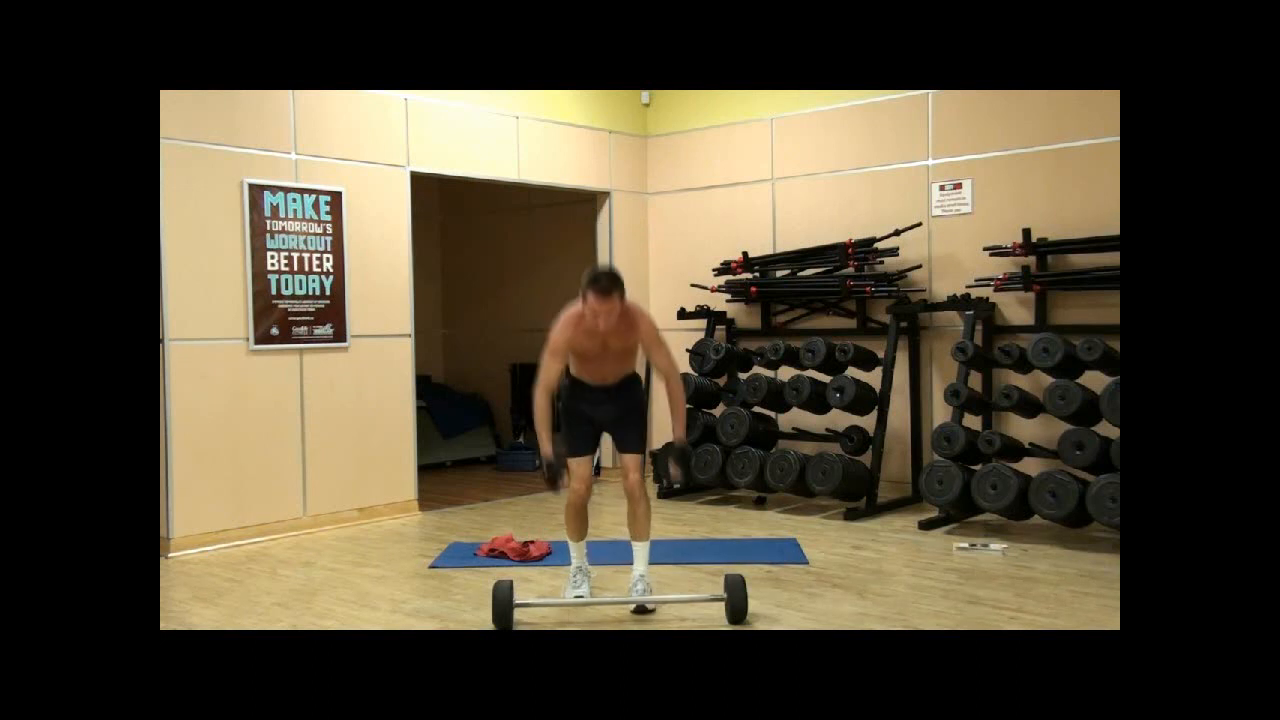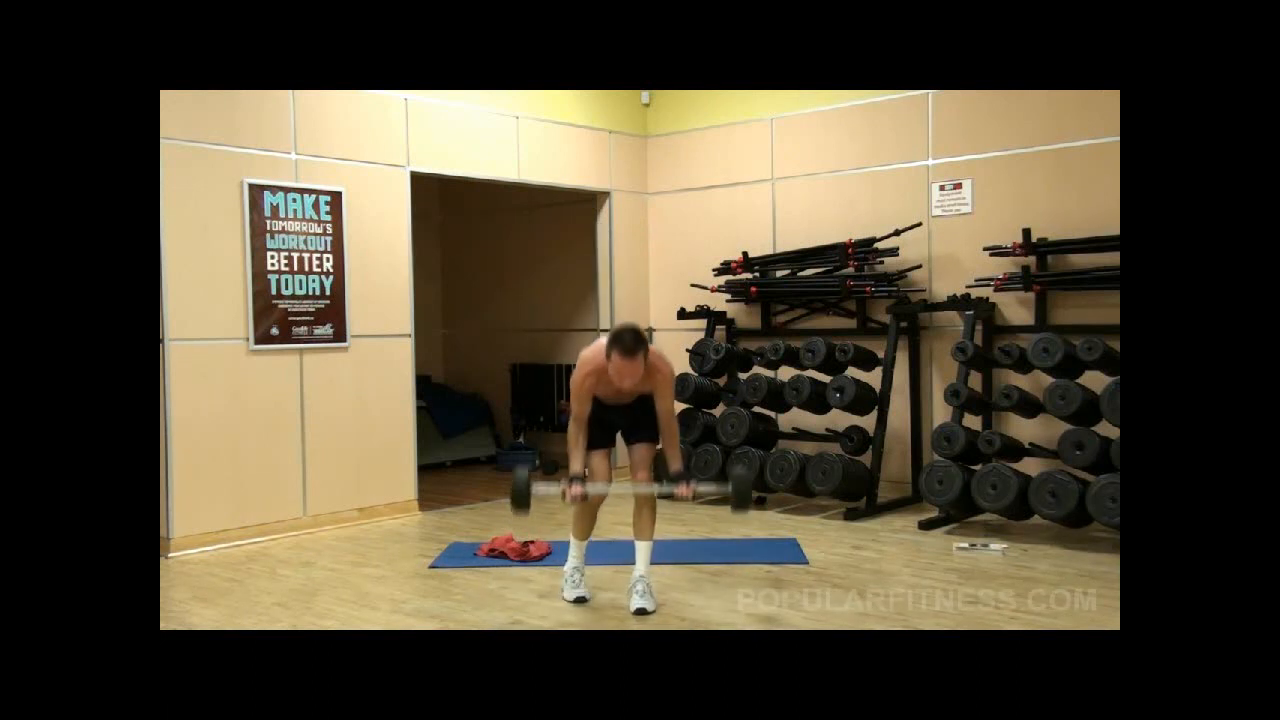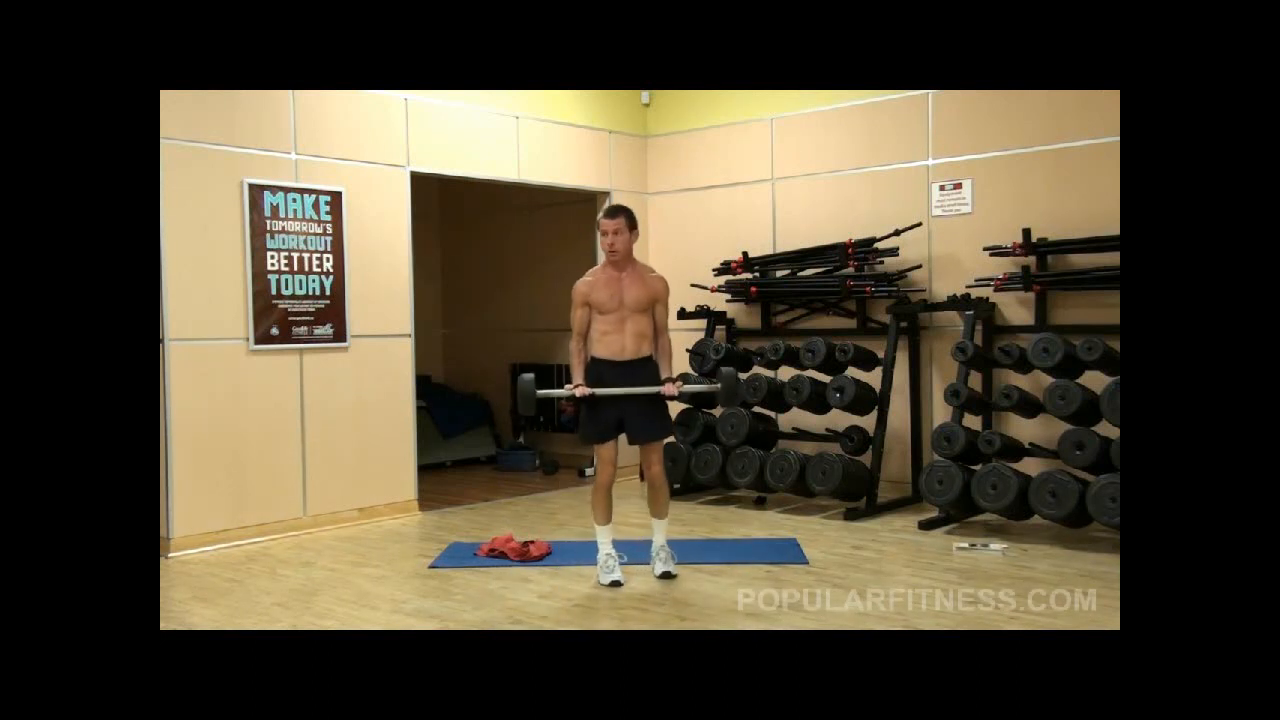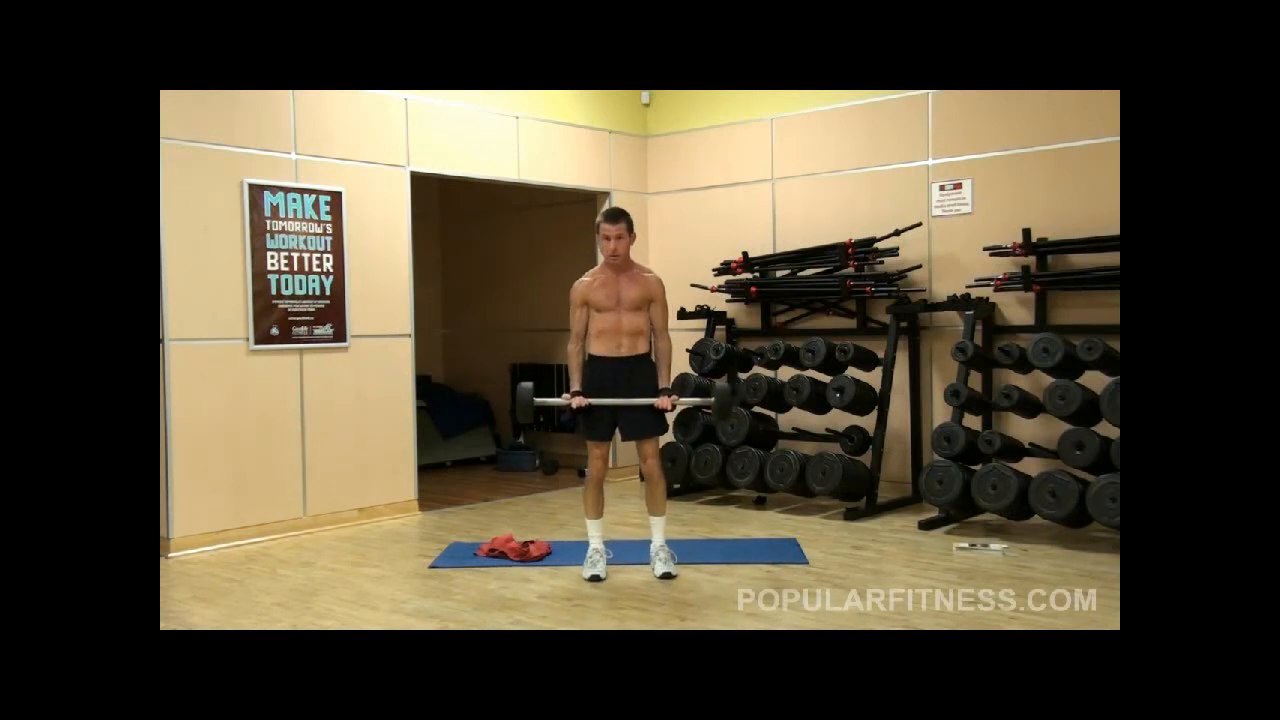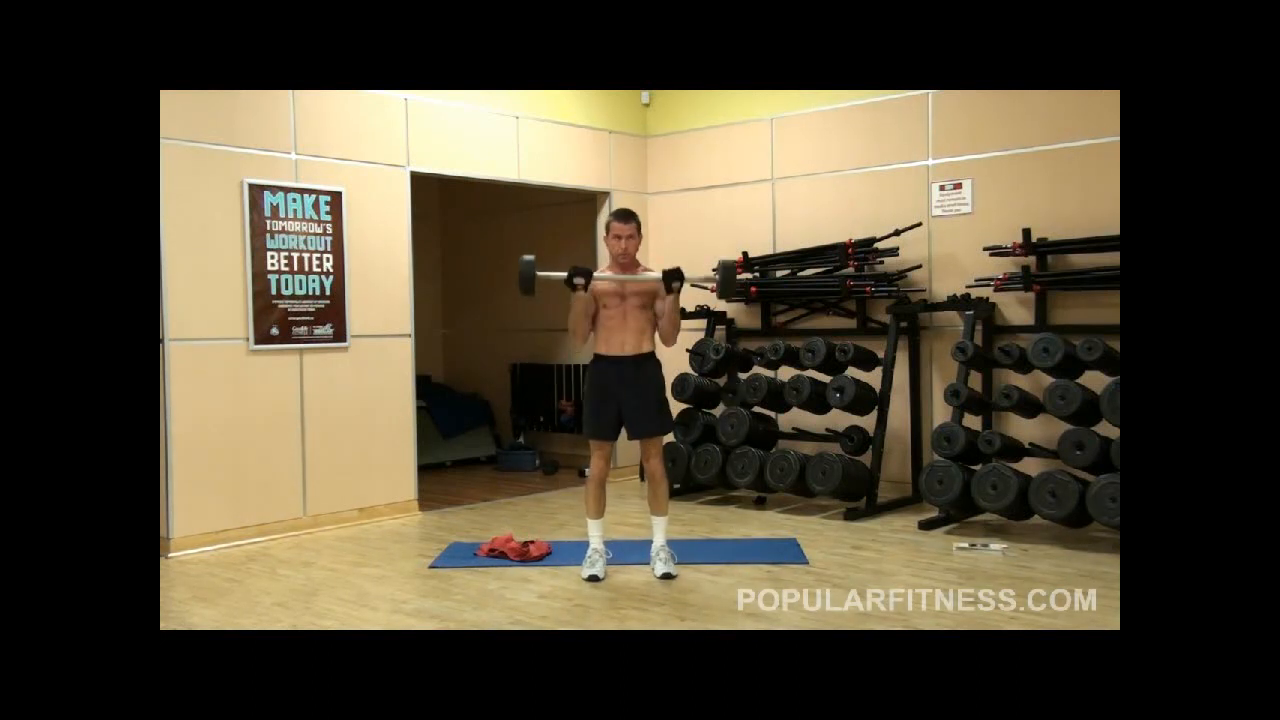
dt=1s
person 1, frame 1
left shoulder: (639, 322)
right shoulder: (567, 325)
left elbow: (671, 376)
right elbow: (543, 389)
left wrist: (680, 439)
right wrist: (547, 452)
left hip: (626, 391)
right hip: (581, 394)
left knee: (633, 482)
right knee: (579, 487)
left ankle: (640, 574)
right ankle: (578, 568)
person 1, frame 2
left shoulder: (661, 368)
right shoulder: (587, 368)
left elbow: (667, 420)
right elbow: (578, 422)
left wrist: (677, 471)
right wrist: (576, 474)
left hip: (641, 407)
right hip: (597, 406)
left knee: (643, 482)
right knee: (597, 487)
left ankle: (641, 577)
right ankle: (575, 564)
person 1, frame 3
left shoulder: (655, 282)
right shoulder: (585, 286)
left elbow: (661, 335)
right elbow: (578, 339)
left wrist: (667, 377)
right wrist: (578, 379)
left hip: (643, 375)
right hip: (602, 377)
left knee: (655, 469)
right knee: (605, 472)
left ankle: (660, 545)
right ankle: (606, 553)
person 1, frame 4
left shoulder: (650, 282)
right shoulder: (583, 286)
left elbow: (661, 337)
right elbow: (576, 341)
left wrist: (664, 386)
right wrist: (575, 388)
left hip: (639, 371)
right hip: (598, 372)
left knee: (651, 462)
right knee: (596, 464)
left ankle: (659, 545)
right ankle: (596, 547)
person 1, frame 5
left shoulder: (654, 281)
right shoulder: (592, 282)
left elbow: (669, 337)
right elbow: (578, 338)
left wrist: (672, 295)
right wrist: (578, 294)
left hip: (644, 371)
right hip: (604, 371)
left knee: (654, 460)
right knee: (598, 462)
left ankle: (659, 544)
right ankle: (595, 546)
